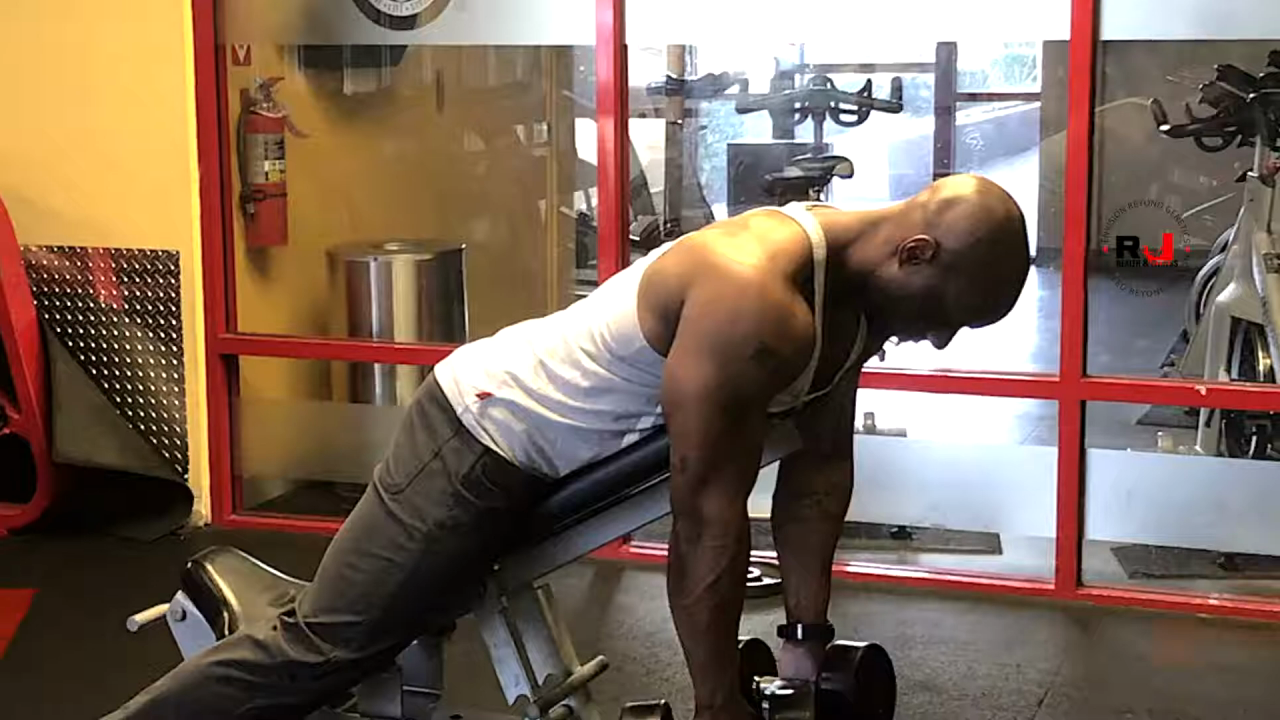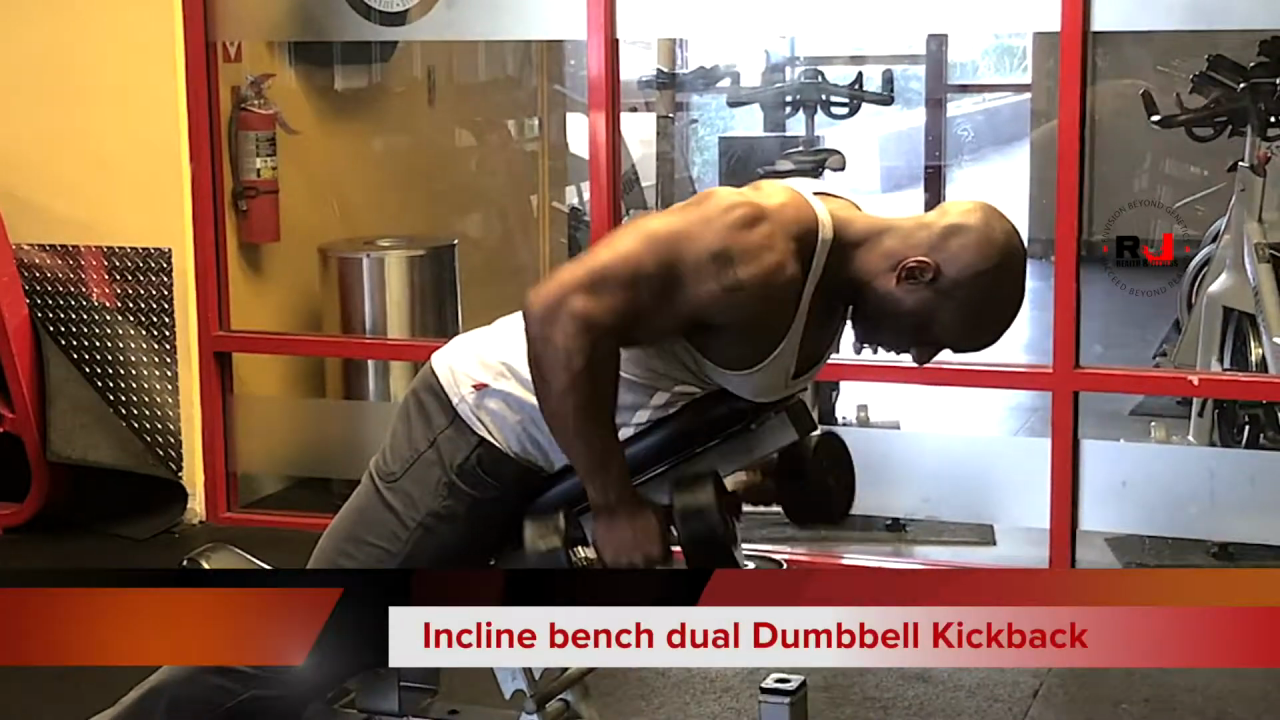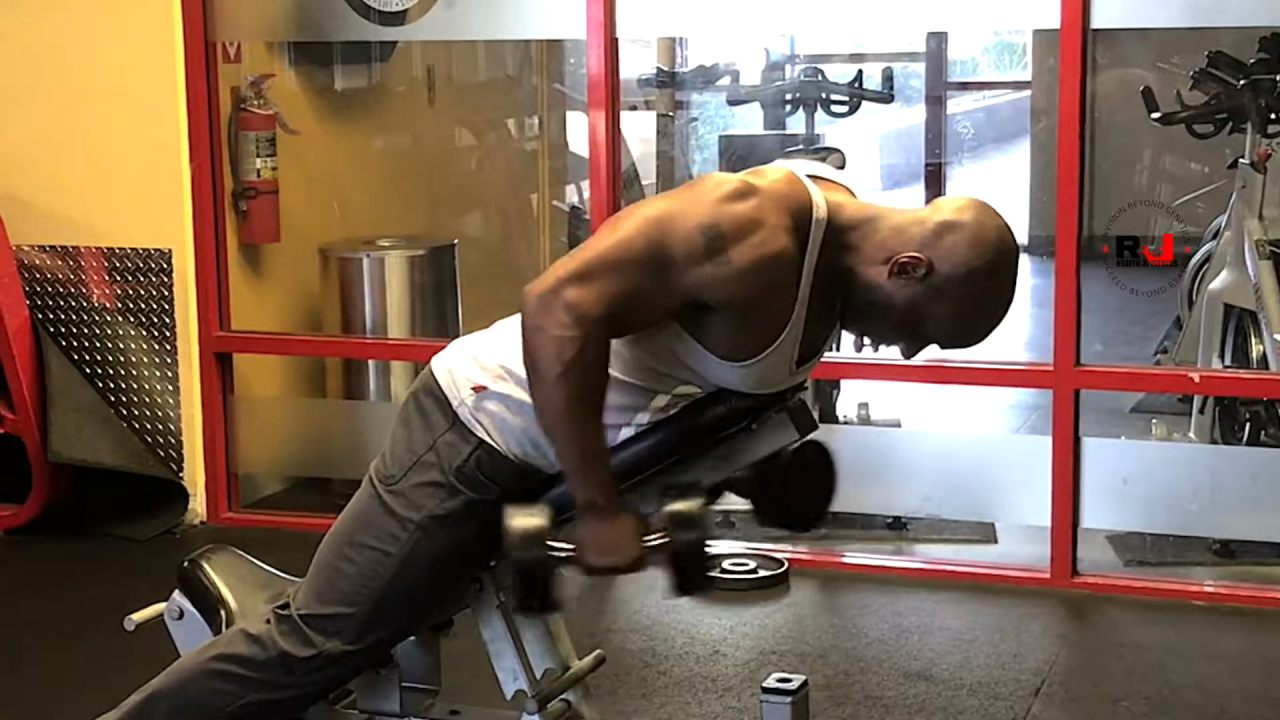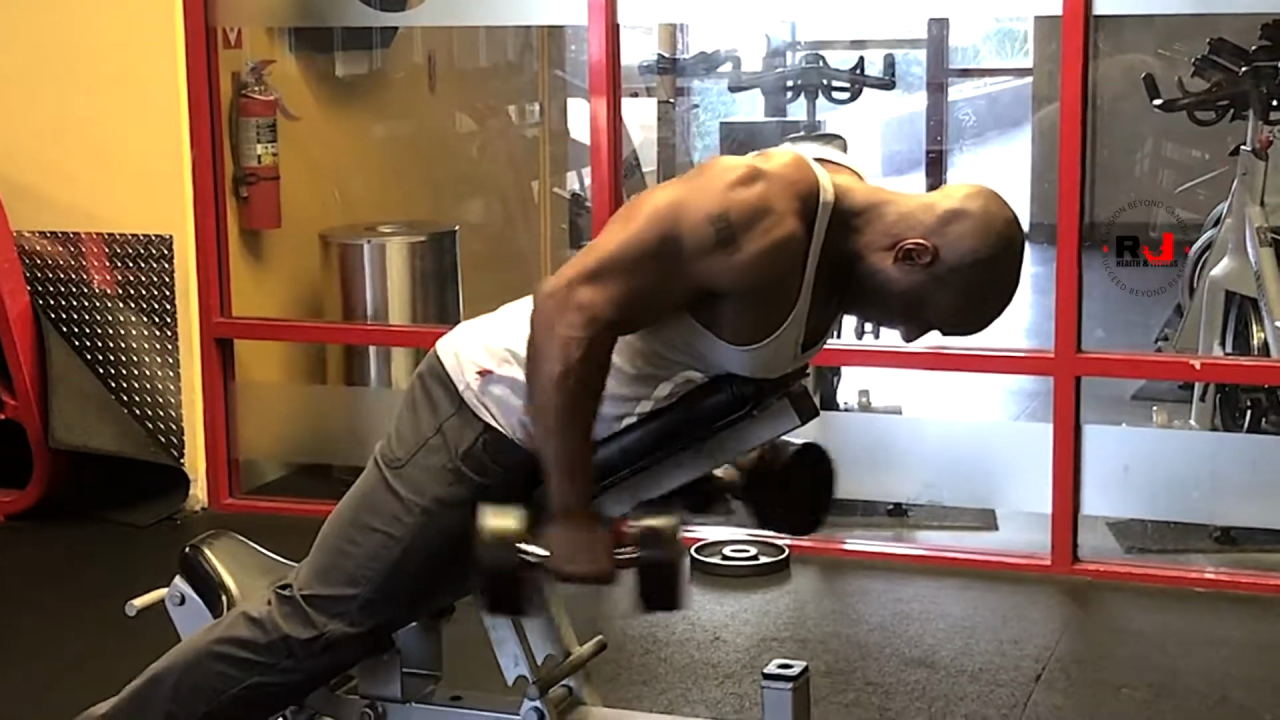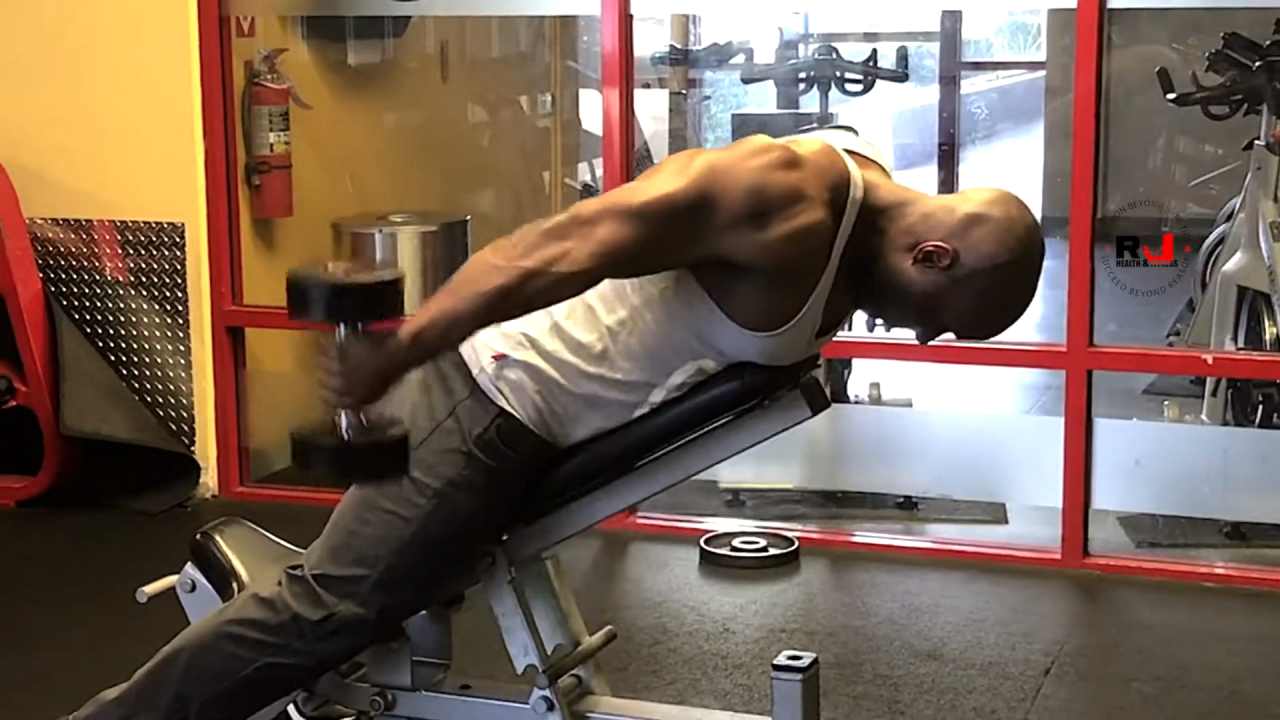
dt=1s
person 1, frame 1
left shoulder: (855, 286)
right shoulder: (757, 299)
left elbow: (818, 464)
right elbow: (706, 516)
left wrist: (807, 637)
left hip: (543, 446)
right hip: (488, 429)
left knee: (397, 620)
right knee: (320, 646)
person 1, frame 2
left shoulder: (841, 256)
right shoulder: (760, 248)
right elbow: (564, 316)
right wrist: (614, 508)
left hip: (532, 444)
right hip: (489, 421)
person 1, frame 3
left shoulder: (841, 235)
right shoulder: (756, 233)
right elbow: (561, 305)
right wrist: (600, 505)
left hip: (539, 447)
right hip: (490, 425)
left knee: (380, 619)
right knee: (319, 639)
person 1, frame 4
left shoulder: (846, 224)
right shoulder: (763, 217)
right elbow: (572, 307)
right wrist: (571, 511)
left hip: (542, 423)
right hip: (496, 408)
left knee: (374, 609)
right knee: (320, 625)
person 1, frame 5
left shoulder: (866, 212)
right shoulder: (792, 196)
right elbow: (581, 239)
right wrist: (404, 343)
left hip: (559, 417)
right hip: (505, 396)
left knee: (377, 588)
right knee: (330, 604)
